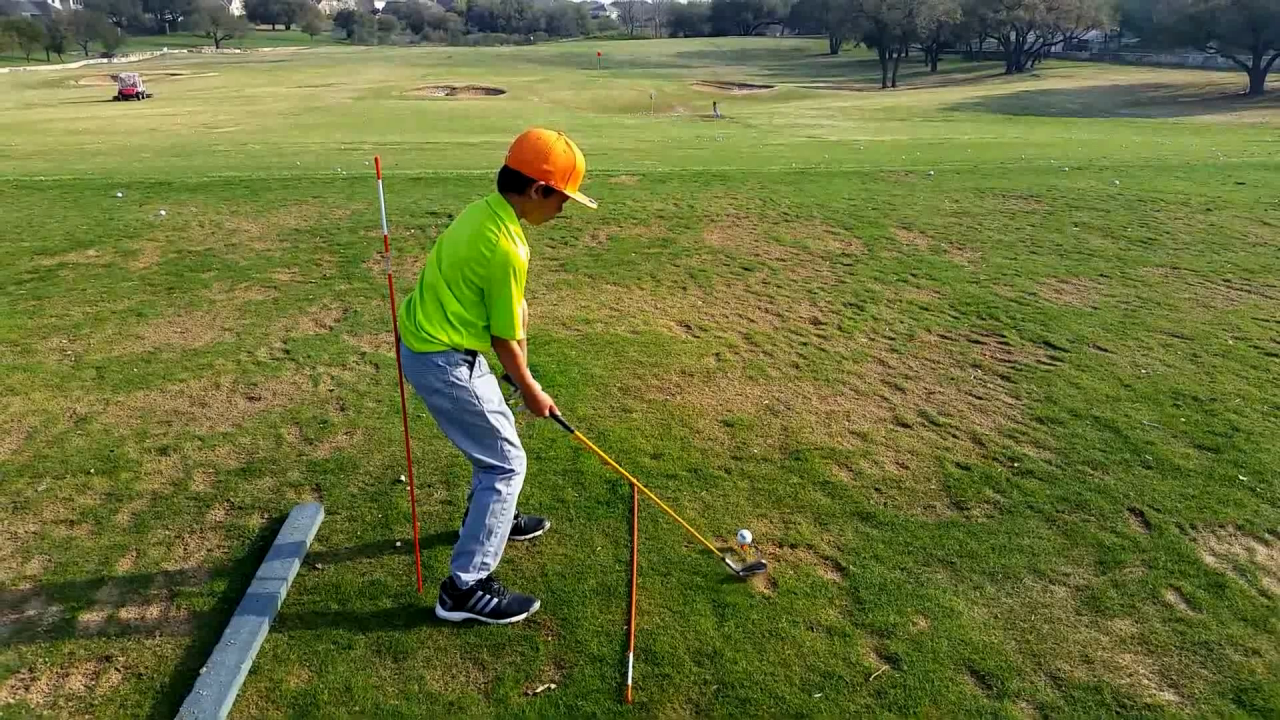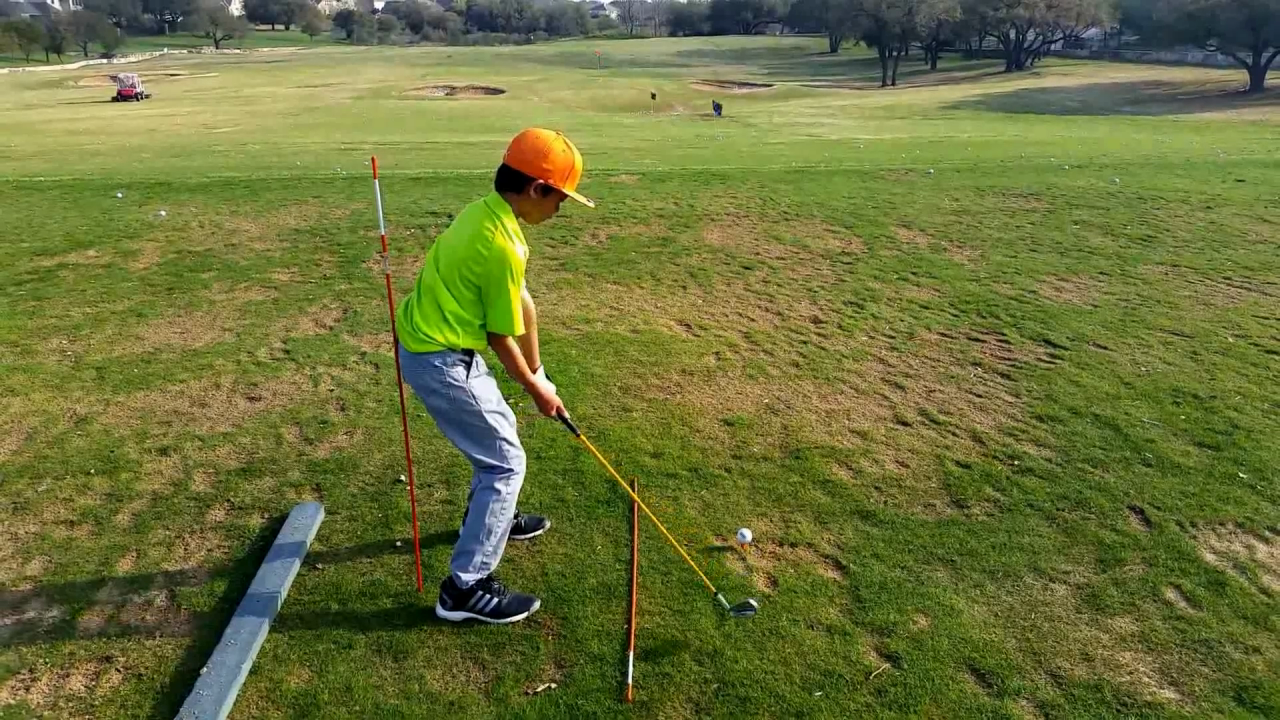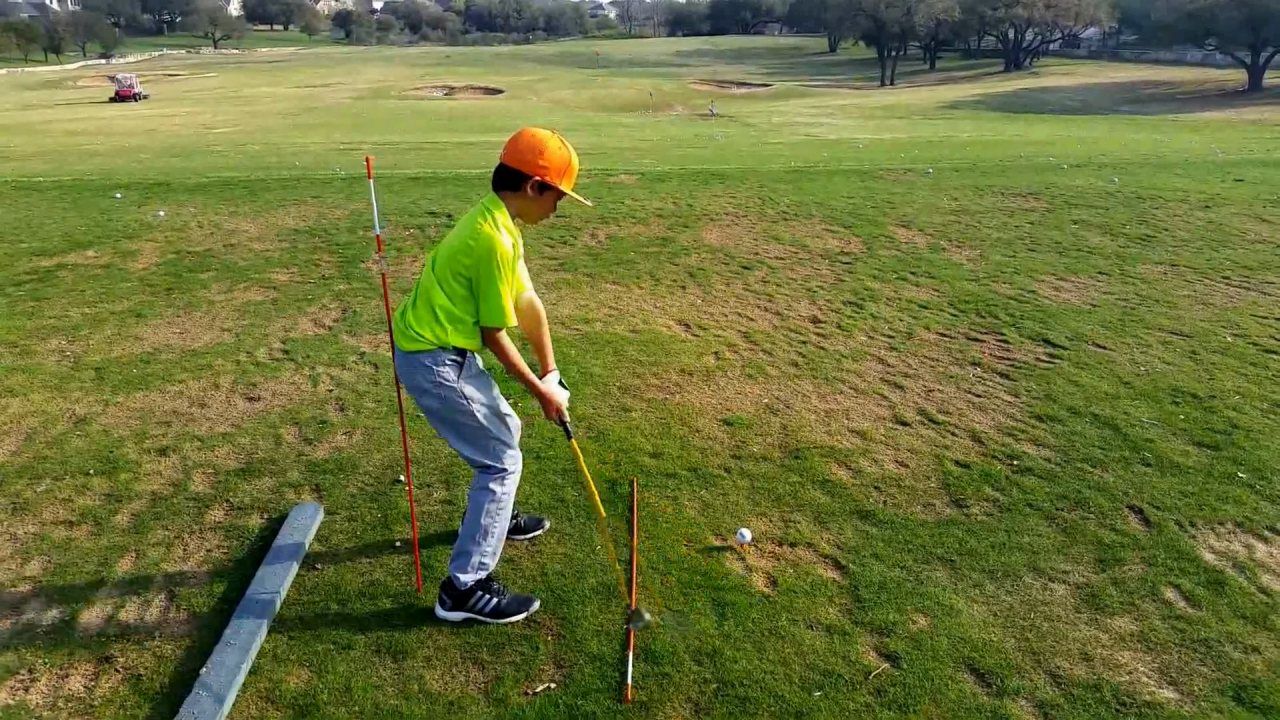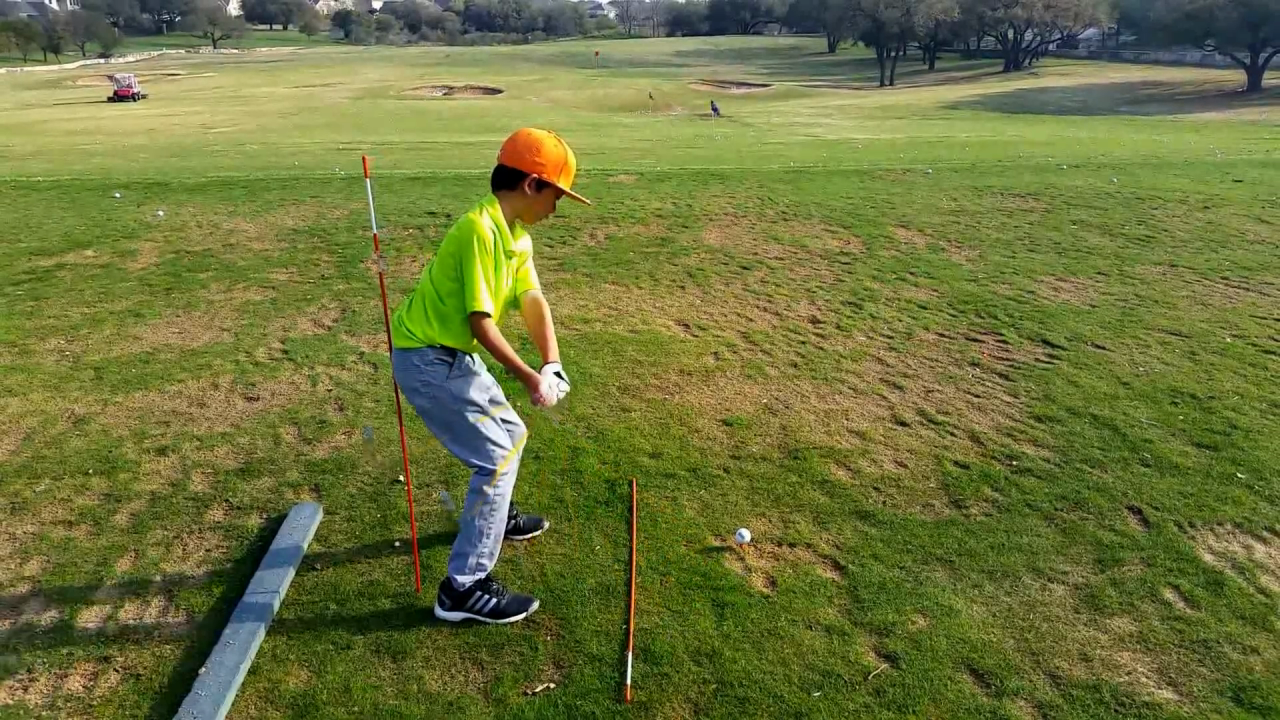
dt=1s
person 1, frame 1
left shoulder: (484, 210)
right shoulder: (505, 248)
left elbow: (514, 309)
right elbow: (504, 338)
left wrist: (523, 375)
right wrist: (531, 390)
left hip: (428, 343)
right hip: (445, 362)
left knee: (497, 434)
right knee: (506, 463)
left ankle: (488, 517)
right ankle: (465, 588)
person 1, frame 2
left shoulder: (484, 210)
right shoulder: (503, 246)
left elbow: (521, 303)
right elbow: (501, 336)
left wrist: (536, 370)
right wrist: (536, 389)
left hip: (430, 345)
right hip: (444, 362)
left knee: (500, 429)
right knee: (506, 462)
left ankle: (489, 516)
right ankle: (466, 588)
person 1, frame 3
left shoulder: (493, 219)
right shoulder: (495, 239)
left elbow: (528, 302)
right elbow: (495, 334)
left wrist: (550, 372)
right wrist: (541, 391)
left hip: (441, 351)
right hip: (437, 362)
left knee: (504, 431)
right knee: (502, 460)
left ankle: (491, 517)
right ankle: (464, 589)
person 1, frame 4
left shoulder: (518, 238)
right shoulder: (480, 229)
left elbow: (533, 302)
right elbow: (481, 323)
left wrist: (551, 365)
right wrist: (528, 376)
left hip: (455, 355)
right hip: (429, 360)
left knee: (511, 434)
right knee: (496, 459)
left ankle: (493, 516)
right ankle: (464, 589)
